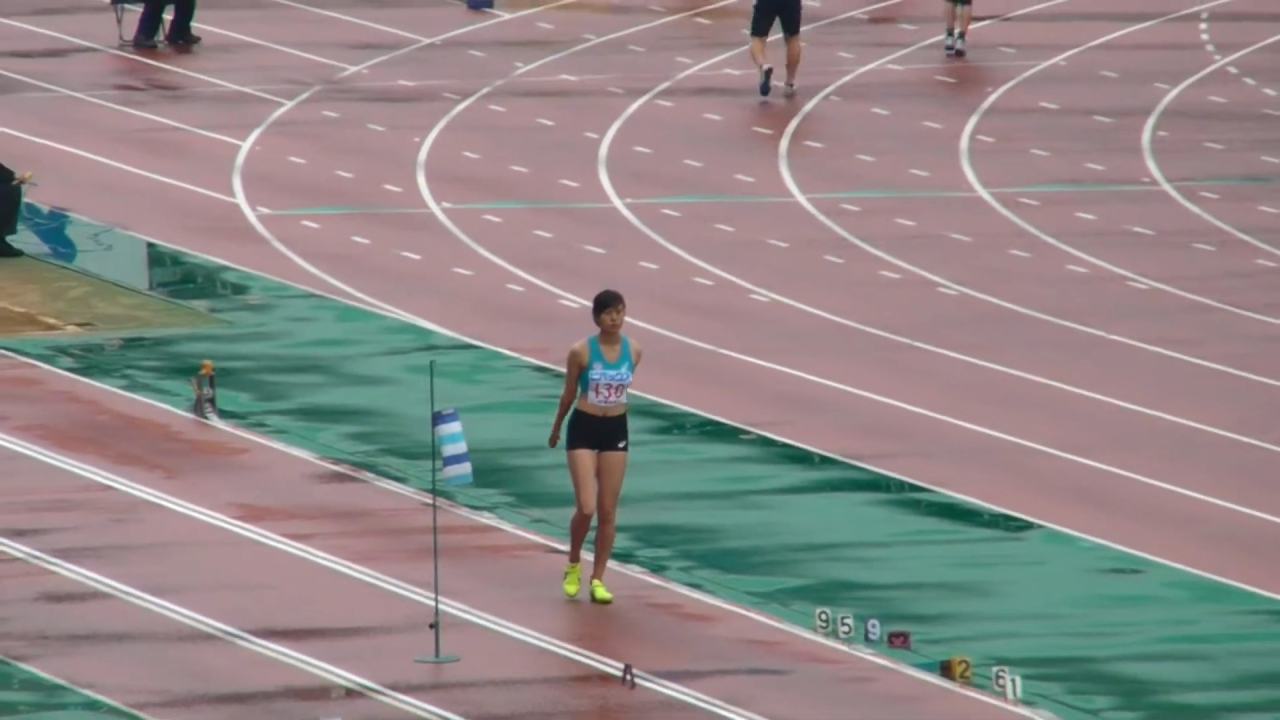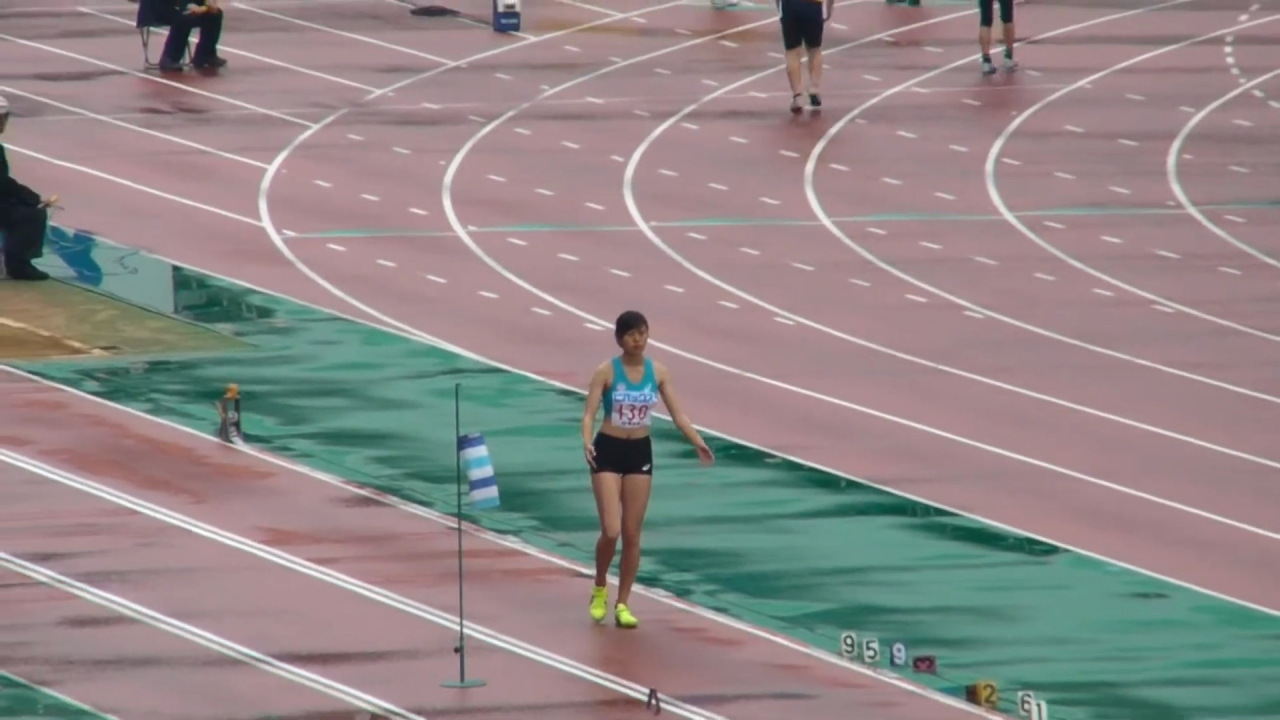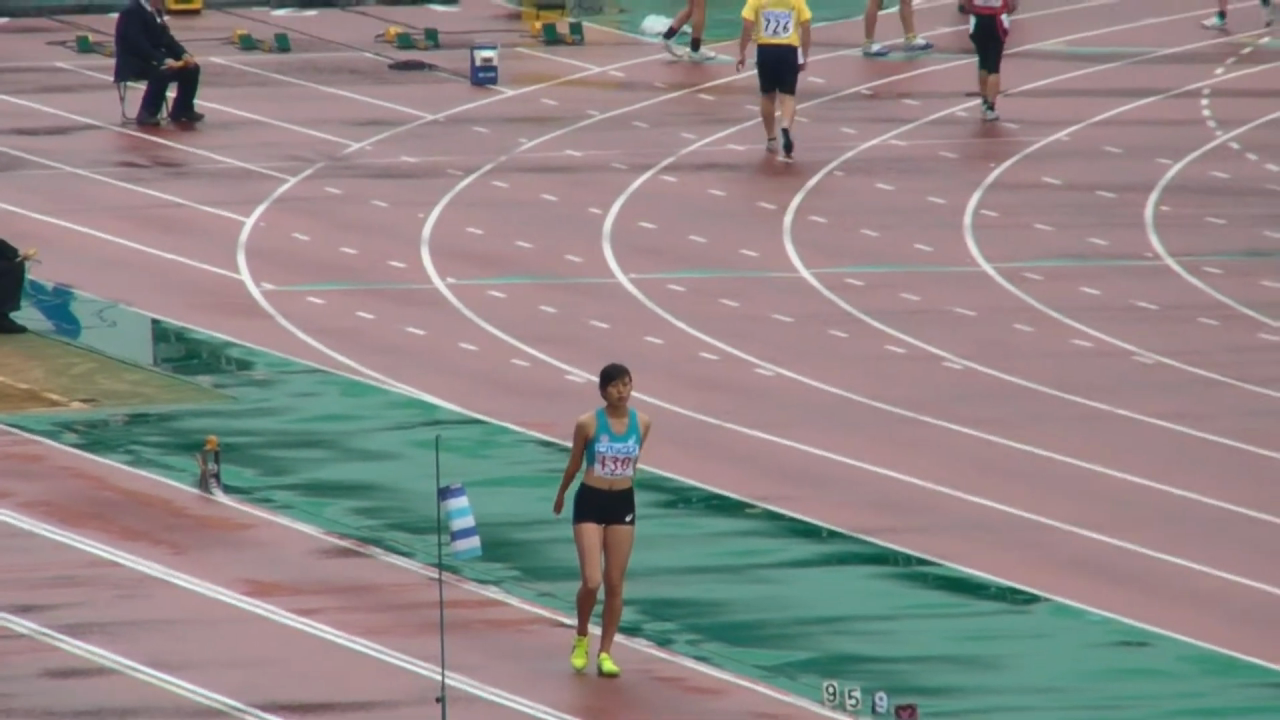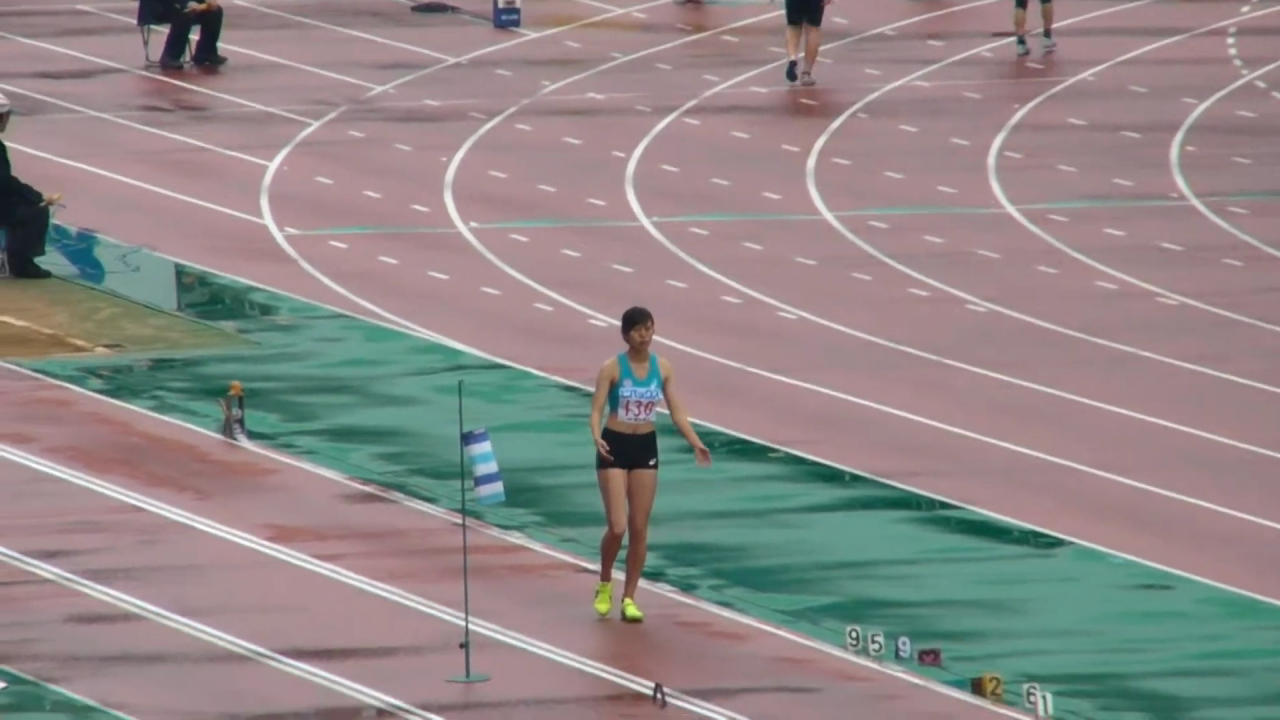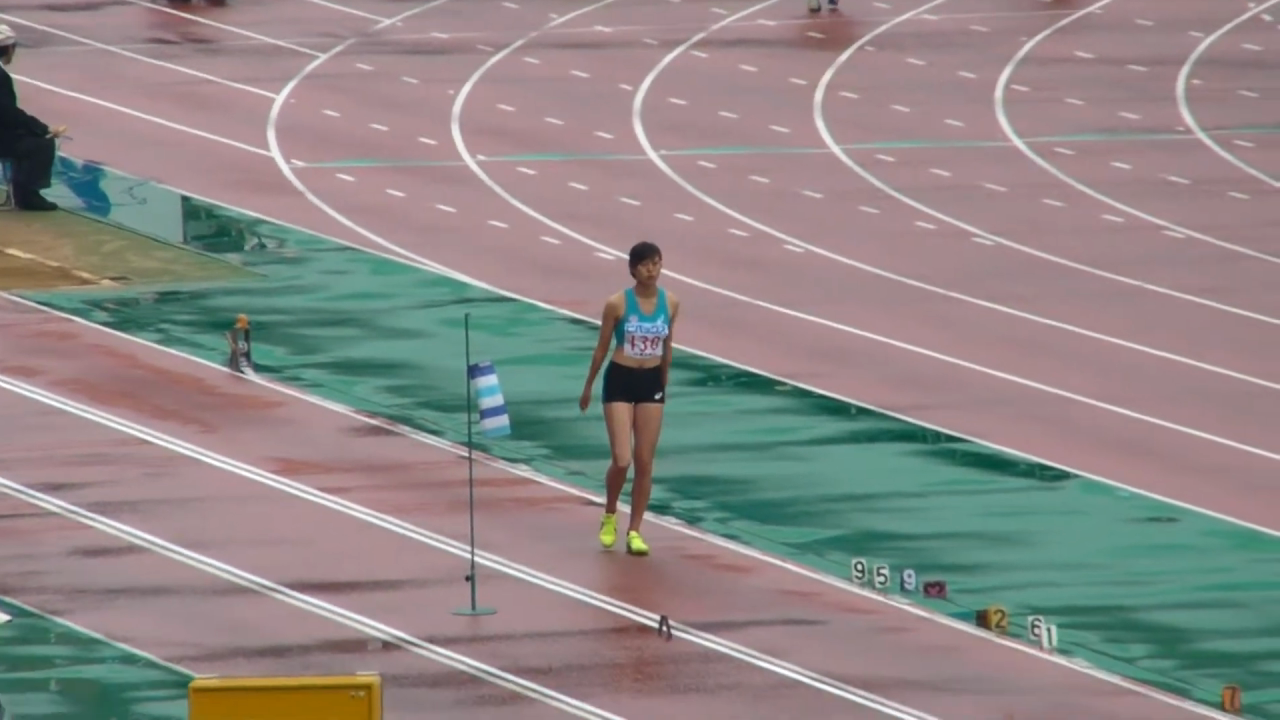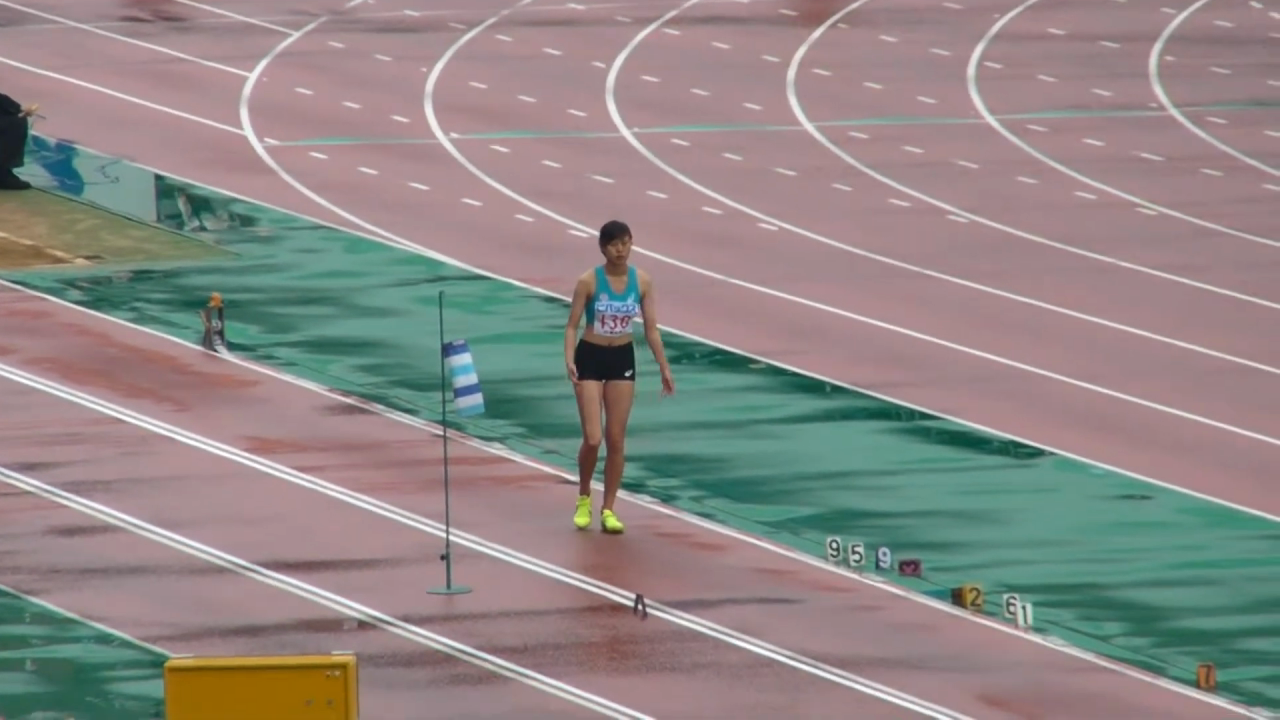
dt=0.5s
person 1, frame 1
left shoulder: (634, 350)
right shoulder: (581, 351)
right elbow: (568, 394)
right wrist: (555, 430)
left hip: (616, 429)
right hip: (583, 428)
left knee: (608, 510)
right knee: (586, 507)
left ankle: (597, 579)
right ankle: (573, 566)
person 1, frame 2
left shoulder: (658, 372)
right shoulder: (605, 371)
left elbow: (677, 413)
right elbow: (589, 414)
left wrist: (698, 442)
right wrist: (587, 442)
left hip: (640, 451)
right hip: (609, 450)
left knee: (632, 534)
right knee: (611, 531)
left ankle: (622, 603)
right ankle: (599, 590)
person 1, frame 3
left shoulder: (642, 423)
right shoulder: (587, 423)
right elbow: (574, 463)
right wrist: (560, 495)
left hip: (623, 503)
right hip: (589, 501)
left knee: (615, 583)
right knee: (591, 581)
left ankle: (605, 652)
right ankle: (580, 639)
person 1, frame 4
left shoulder: (662, 368)
right shoulder: (611, 368)
left elbow: (676, 411)
right elbow: (596, 409)
left wrist: (696, 443)
right wrist: (596, 437)
left hip: (646, 446)
right hip: (615, 446)
left knee: (640, 528)
right knee: (617, 527)
left ankle: (629, 598)
right ankle: (604, 585)
person 1, frame 5
left shoulder: (671, 303)
right shoulder: (617, 303)
right elbow: (602, 347)
left wrist: (665, 385)
right wrist: (588, 386)
left hip: (651, 382)
right hip: (619, 380)
left knee: (645, 461)
right knee: (622, 460)
left ankle: (634, 531)
right ankle: (609, 516)
person 1, frame 6
left shoulder: (642, 281)
right shoulder: (588, 281)
left elbow: (651, 328)
right elbow: (572, 325)
left wrist: (664, 368)
right wrist: (569, 360)
left hip: (623, 358)
right hip: (590, 357)
left knee: (616, 439)
right knee: (592, 438)
left ankle: (608, 508)
right ankle: (584, 498)
